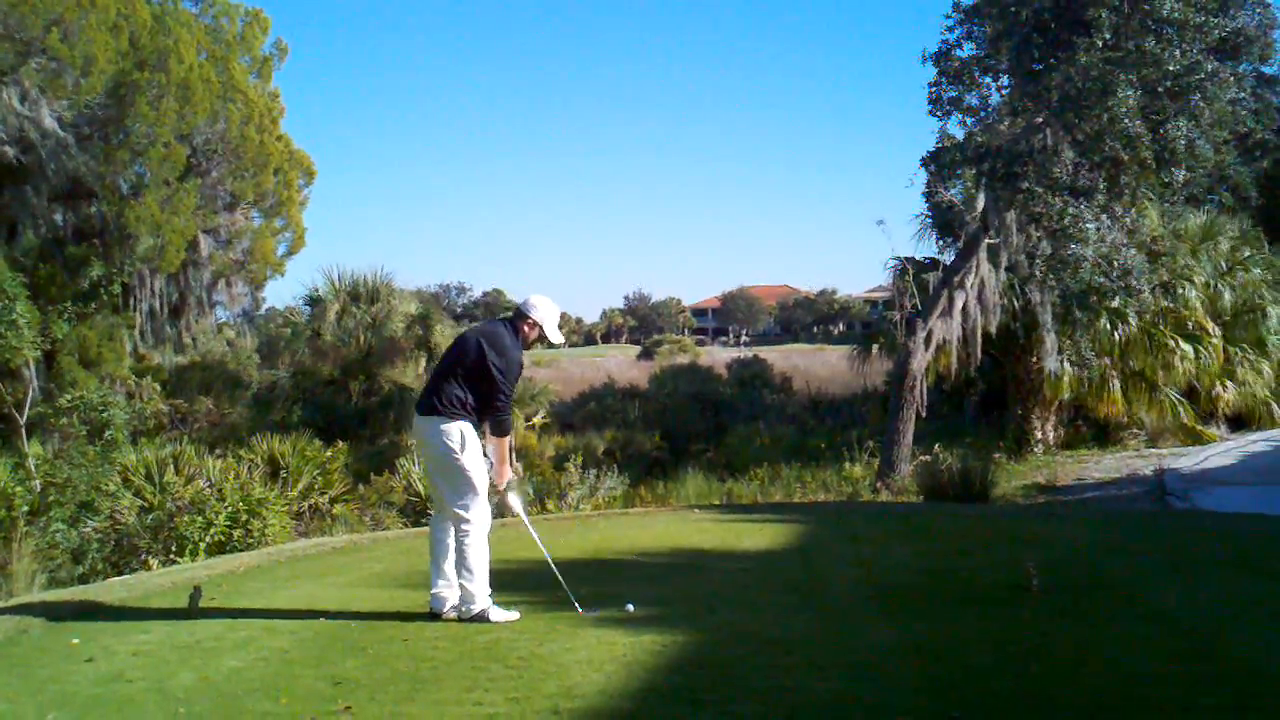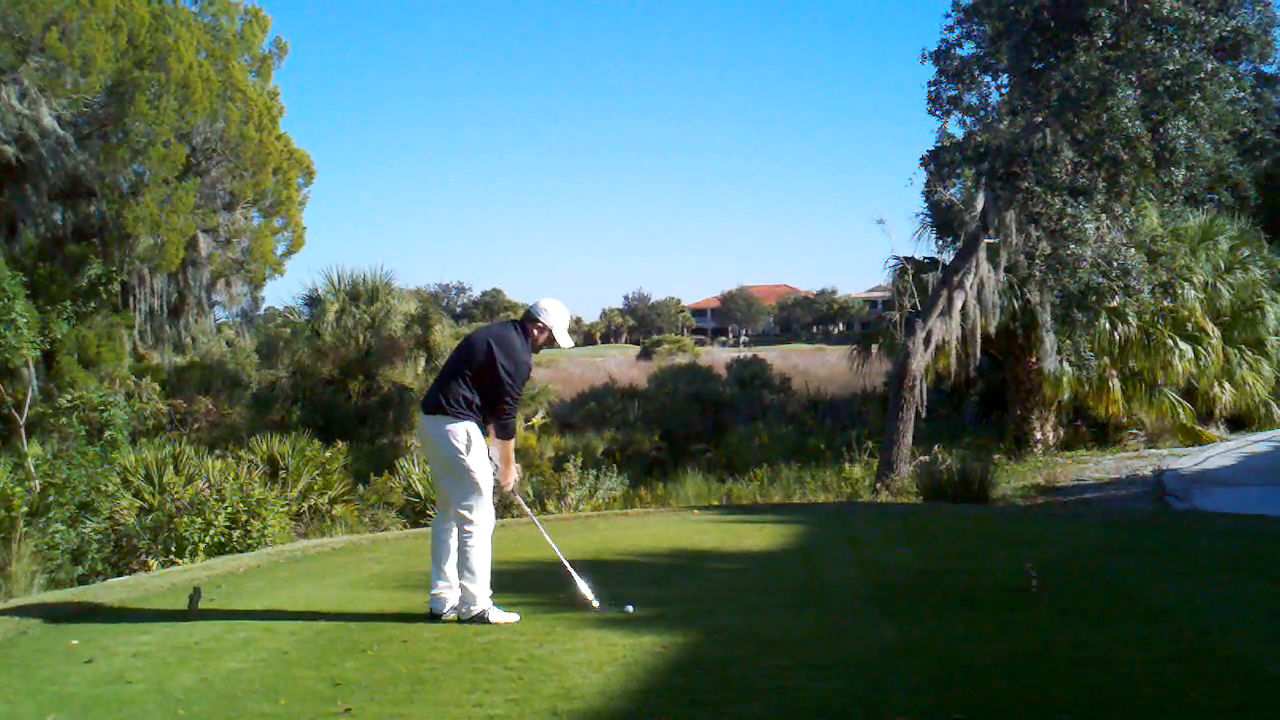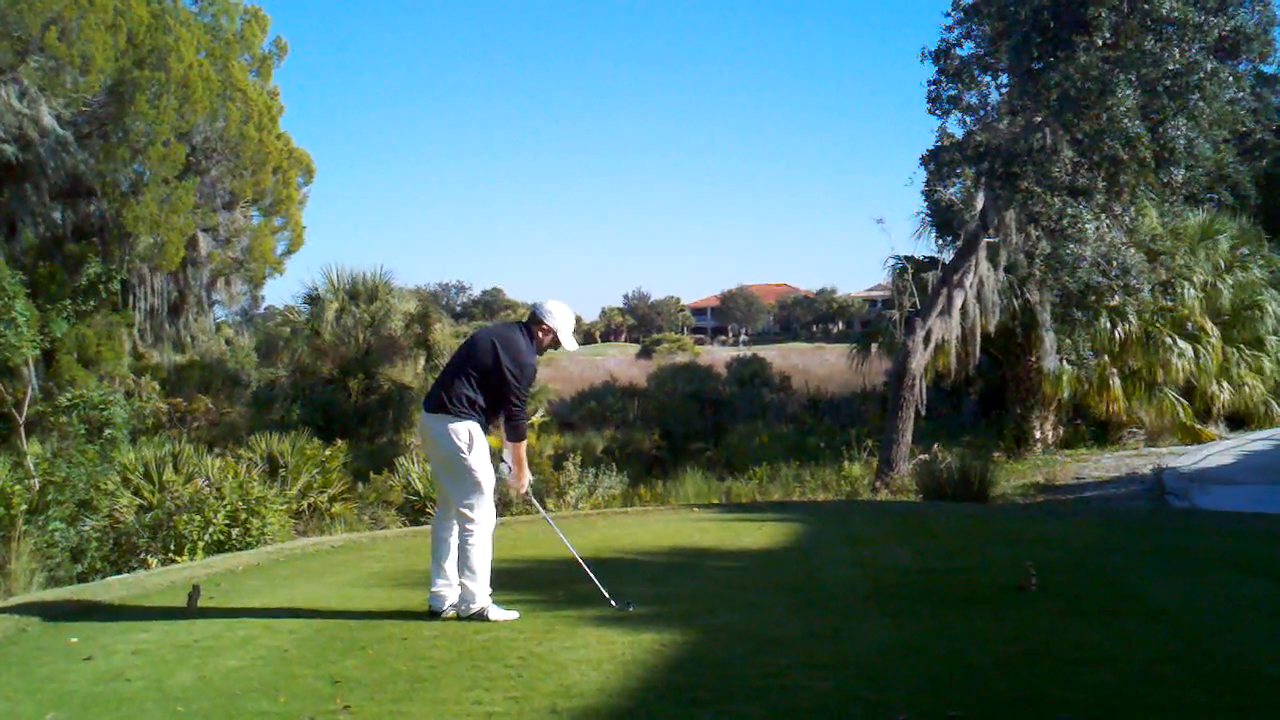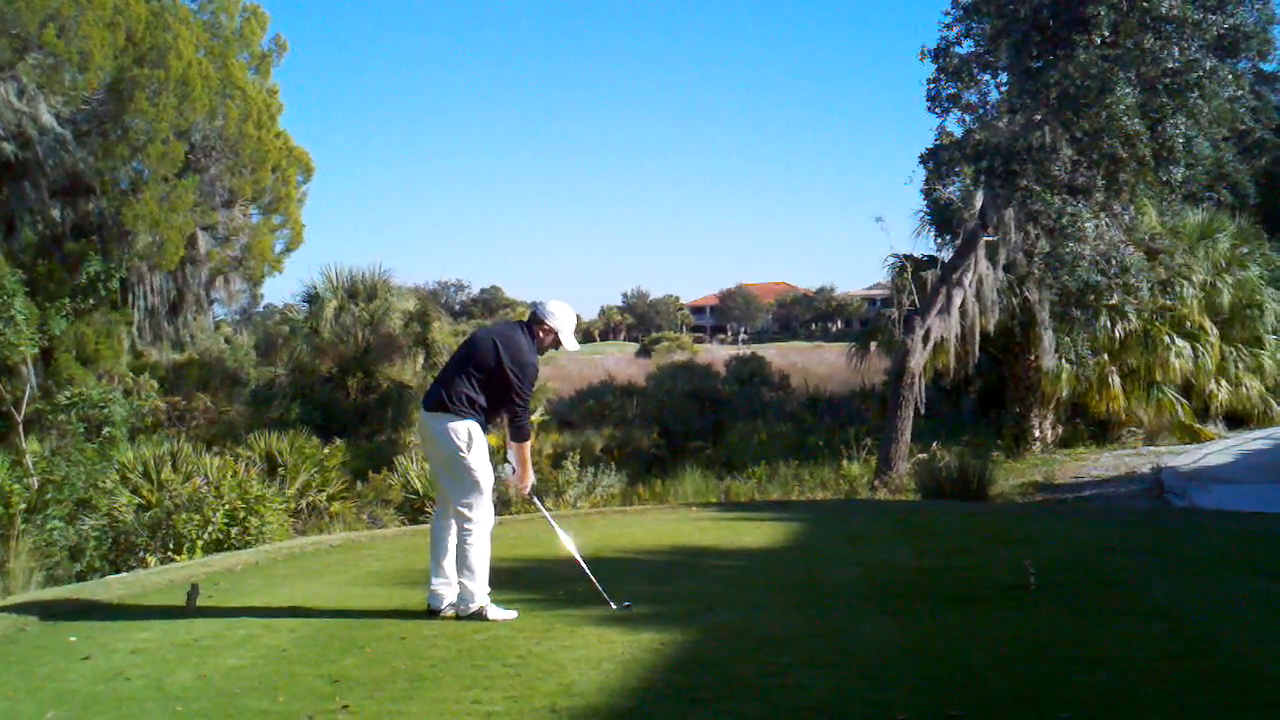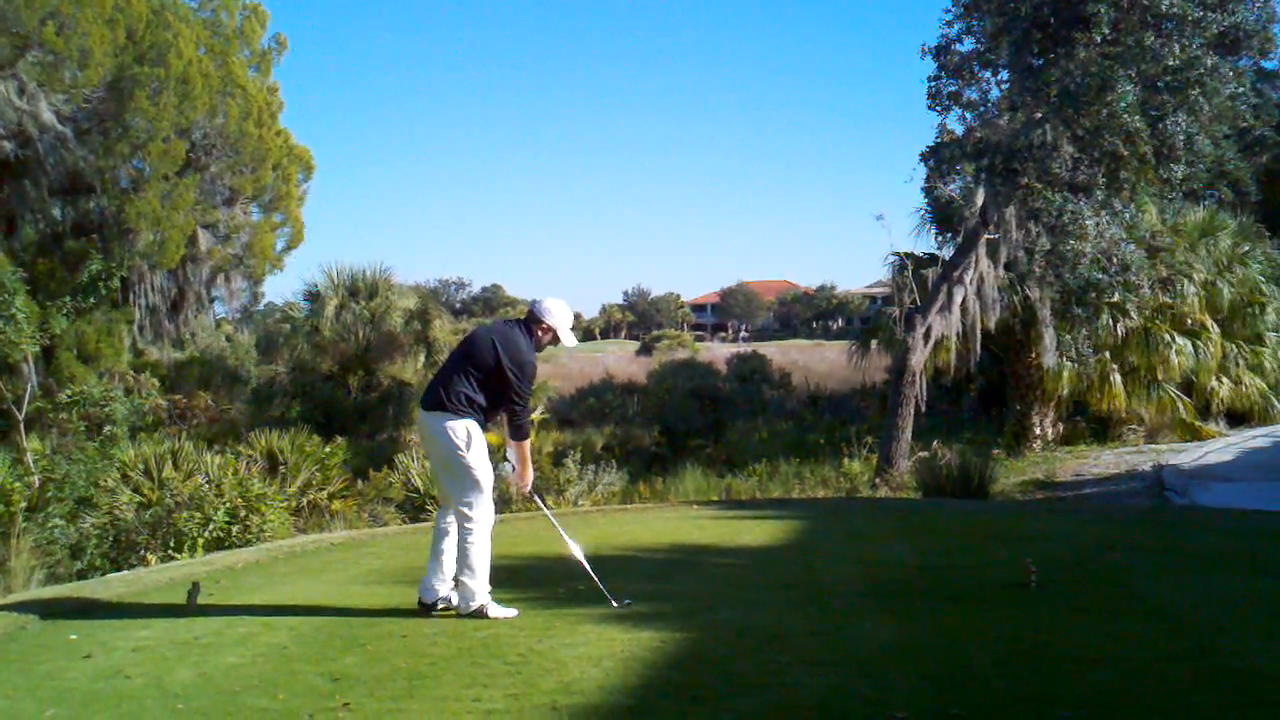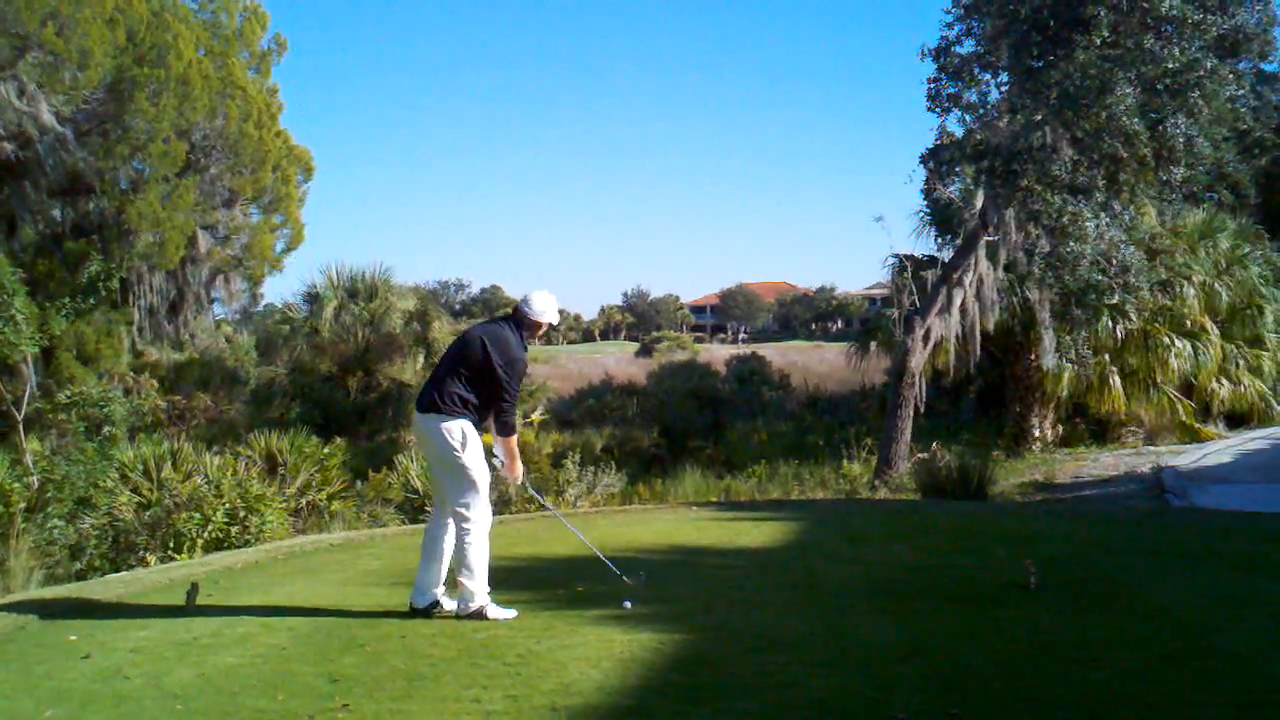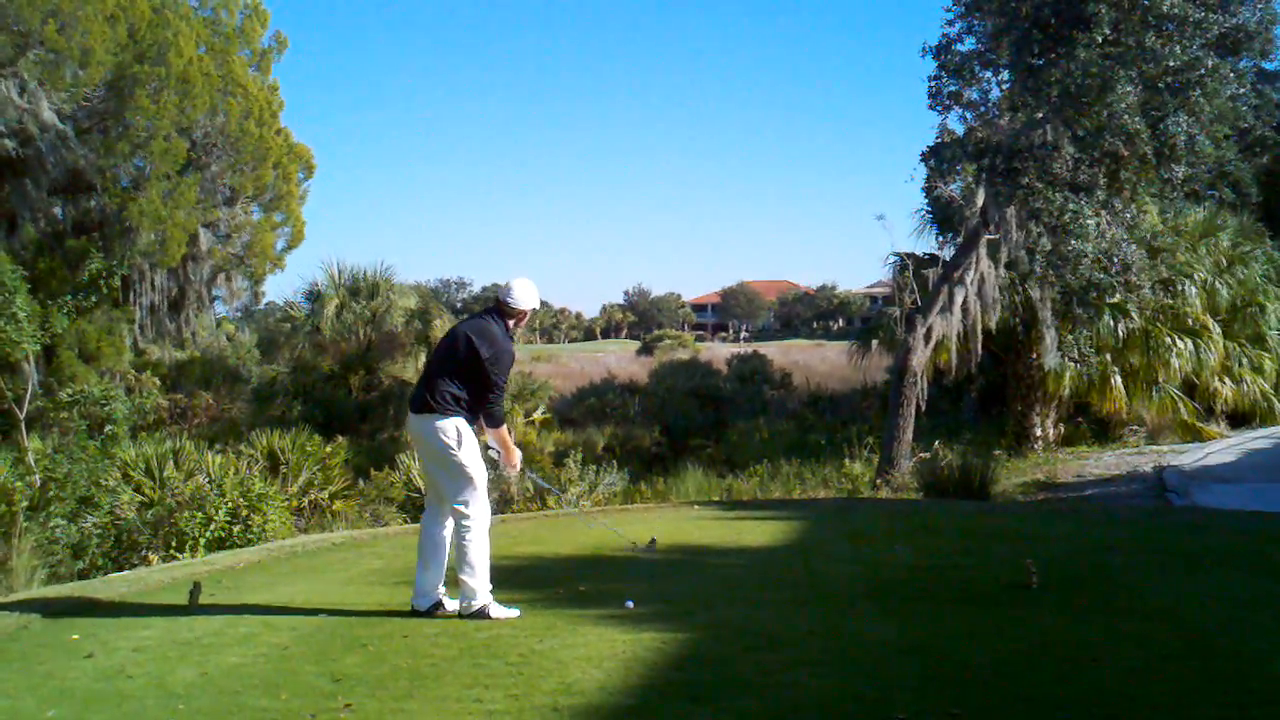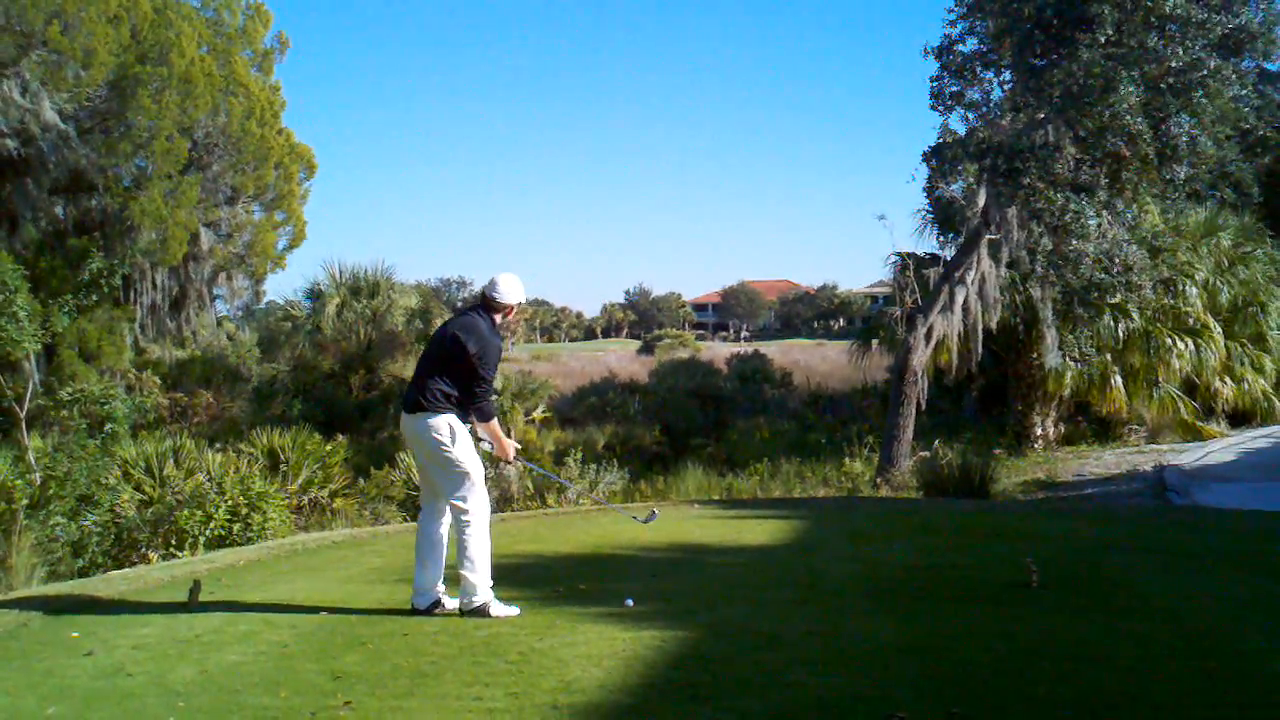
dt=0.2s
person 1, frame 1
left shoulder: (488, 332)
right shoulder: (508, 351)
right elbow: (499, 413)
left wrist: (491, 453)
right wrist: (502, 464)
left hip: (428, 422)
right hip: (451, 427)
left knee: (447, 514)
right knee: (473, 517)
left ankle: (444, 600)
right ankle: (475, 604)
person 1, frame 2
left shoulder: (497, 333)
right shoulder: (517, 354)
right elbow: (505, 415)
left wrist: (497, 453)
right wrist: (508, 465)
left hip: (433, 422)
right hip: (456, 427)
left knee: (449, 514)
right knee: (476, 518)
left ankle: (444, 601)
right ankle: (475, 605)
person 1, frame 3
left shoulder: (501, 333)
right shoulder: (522, 356)
right elbow: (515, 417)
left wrist: (509, 455)
right wrist: (521, 469)
left hip: (434, 420)
right hip: (457, 426)
left knee: (449, 512)
right knee: (477, 516)
left ankle: (443, 598)
right ankle: (475, 603)
person 1, frame 4
left shoulder: (503, 332)
right shoulder: (524, 356)
right elbow: (519, 417)
left wrist: (512, 454)
right wrist: (524, 469)
left hip: (433, 418)
right hip: (456, 424)
left knee: (448, 510)
right knee: (475, 515)
left ankle: (442, 596)
right ankle: (473, 602)
person 1, frame 5
left shoulder: (500, 330)
right shoulder: (522, 355)
right elbow: (518, 416)
left wrist: (511, 452)
right wrist: (524, 467)
left hip: (433, 417)
right hip: (456, 423)
left knee: (451, 509)
right knee: (477, 513)
left ankle: (435, 592)
right ankle: (475, 600)
person 1, frame 6
left shoulder: (489, 330)
right shoulder: (512, 352)
right elbow: (505, 413)
left wrist: (501, 450)
right wrist: (513, 460)
left hip: (428, 418)
right hip: (451, 425)
left knee: (445, 510)
right knee: (474, 514)
left ankle: (426, 596)
right ankle: (474, 602)
person 1, frame 7
left shoulder: (474, 325)
right shoulder: (499, 344)
right elbow: (492, 406)
left wrist: (497, 442)
right wrist: (509, 450)
left hip: (422, 419)
right hip: (446, 424)
left knee: (439, 511)
right knee: (473, 512)
left ankle: (427, 597)
right ankle: (477, 601)
person 1, frame 8
left shoulder: (461, 322)
right shoulder: (486, 338)
right elbow: (481, 400)
left wrist: (489, 435)
right wrist: (501, 442)
left hip: (416, 418)
right hip: (439, 421)
left knee: (435, 508)
right knee: (473, 508)
left ankle: (427, 596)
right ankle: (478, 597)
